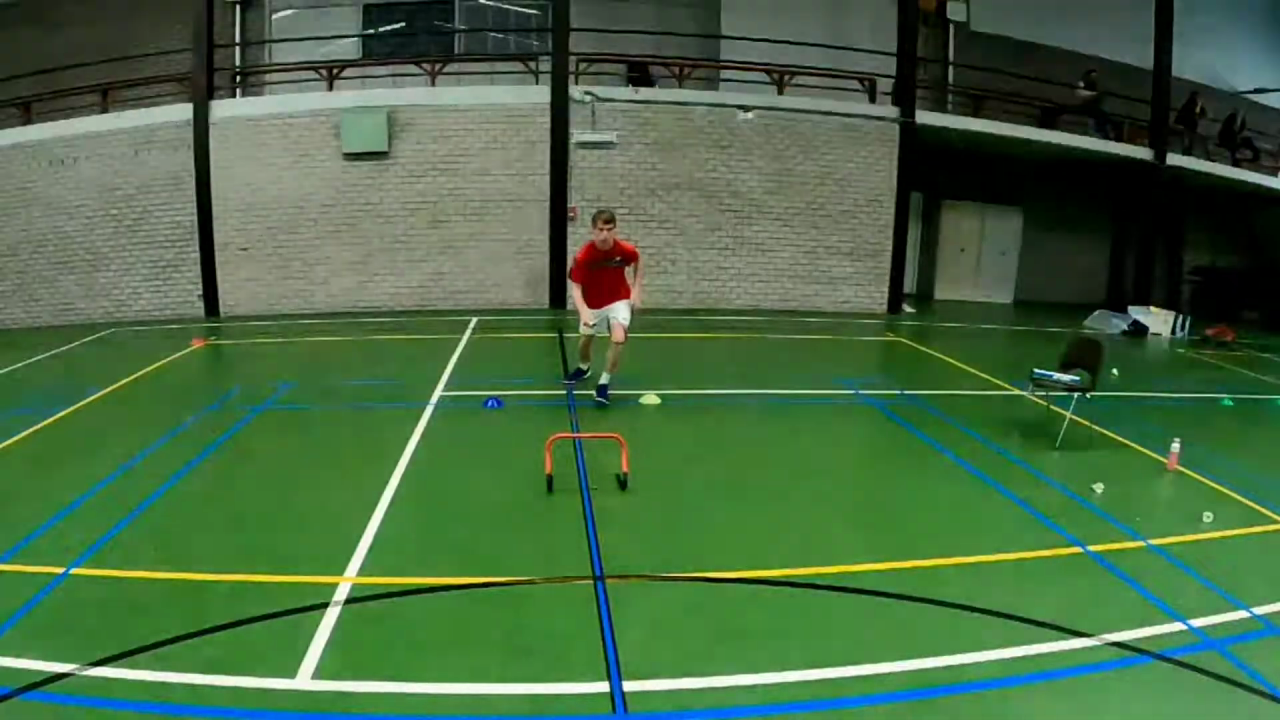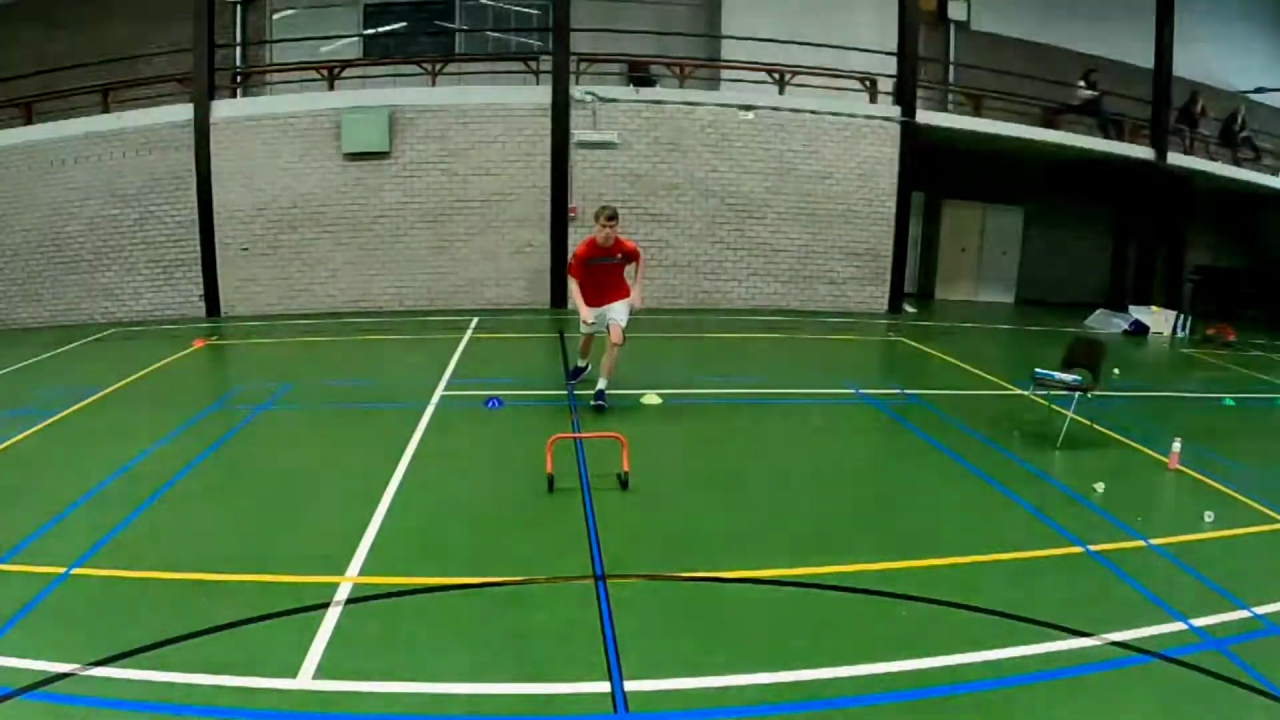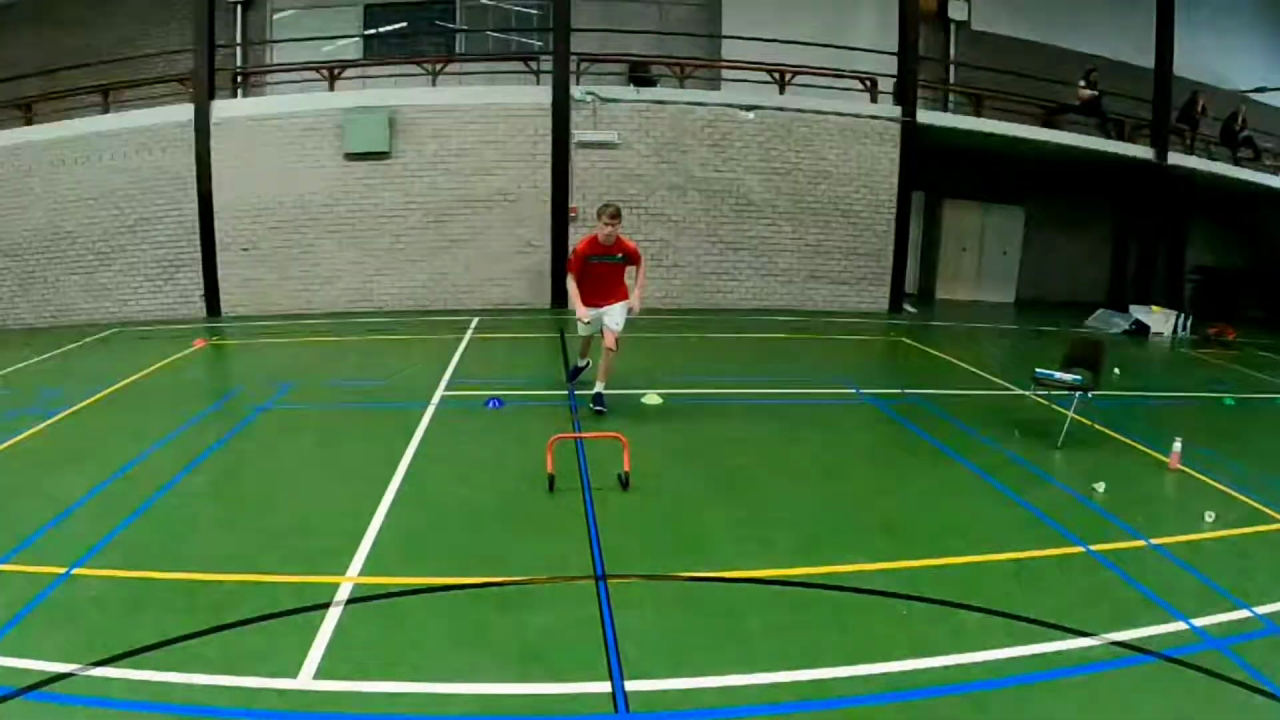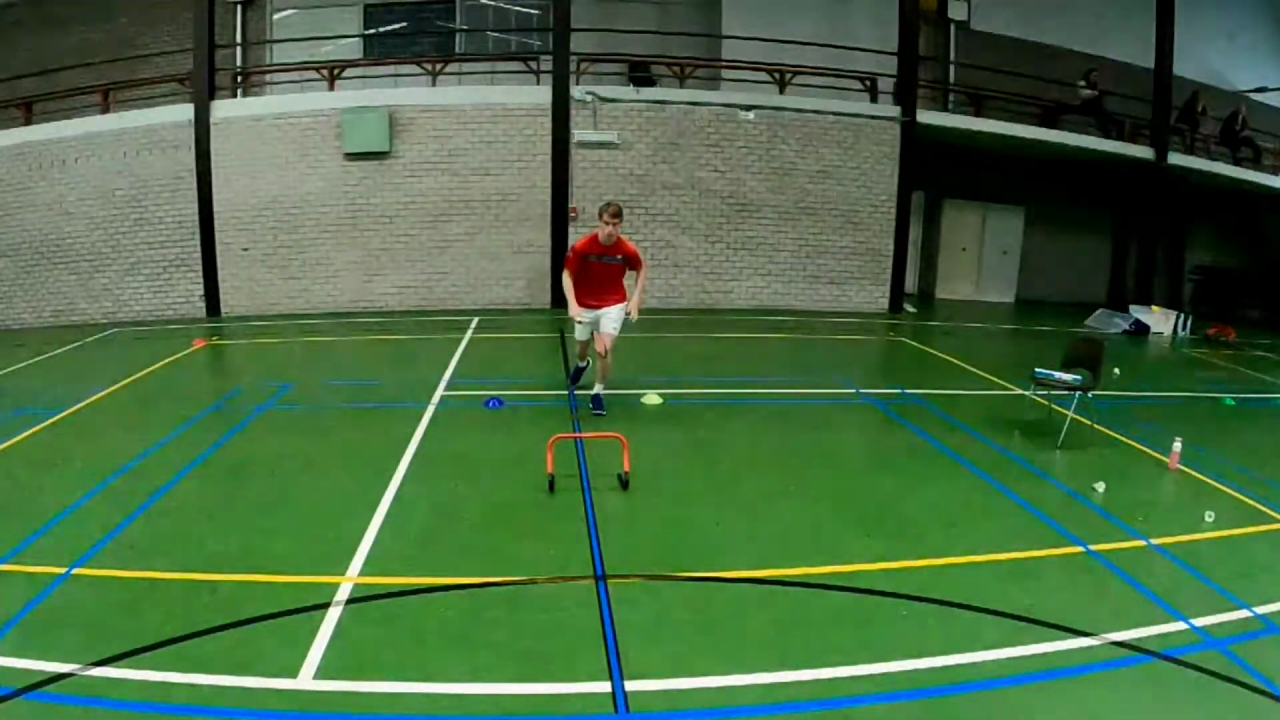
dt=0.5s
person 1, frame 1
left shoulder: (626, 249)
right shoulder: (583, 256)
left elbow: (638, 262)
right elbow: (576, 287)
left wrist: (636, 290)
right wrist: (583, 312)
left hip: (619, 300)
right hip: (592, 304)
left knee: (618, 339)
right knee: (585, 339)
left ankle: (604, 383)
right ankle: (584, 368)
person 1, frame 2
left shoulder: (627, 248)
right shoulder: (583, 251)
left elbow: (640, 261)
right elbow: (574, 282)
left wrist: (637, 290)
right wrist: (582, 309)
left hip: (618, 300)
right hip: (591, 303)
left knee: (615, 341)
right knee: (587, 337)
left ankle: (601, 389)
right ankle: (582, 365)
person 1, frame 3
left shoulder: (628, 248)
right shoulder: (583, 249)
left elbow: (640, 265)
right elbow: (571, 278)
left wrist: (636, 293)
right wrist: (579, 307)
left hip: (616, 303)
right hip: (588, 304)
left knee: (609, 346)
right knee: (585, 340)
left ankle: (598, 392)
right ankle: (582, 363)
person 1, frame 4
left shoulder: (628, 250)
right shoulder: (581, 247)
left elbow: (641, 270)
right elbow: (567, 274)
left wrist: (635, 299)
right wrist: (572, 304)
left hip: (614, 305)
right hip: (585, 306)
left knee: (605, 350)
right knee: (583, 348)
left ankle: (597, 393)
right ankle: (582, 364)
